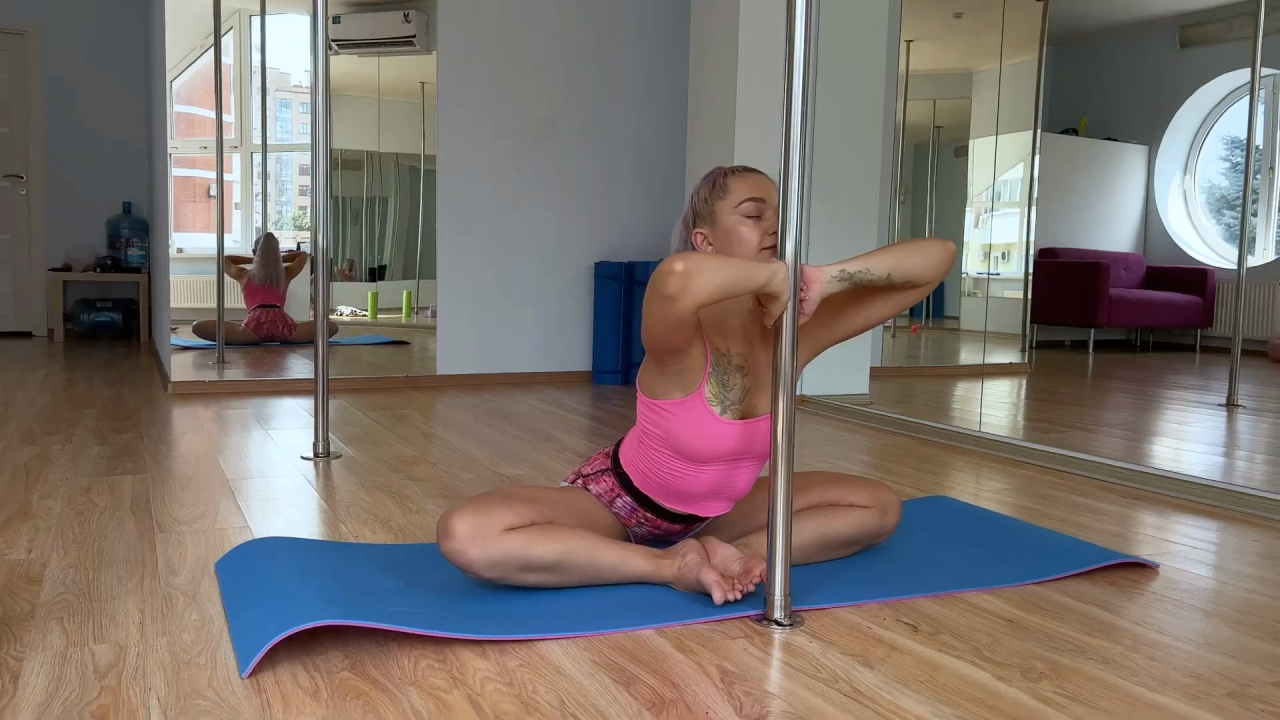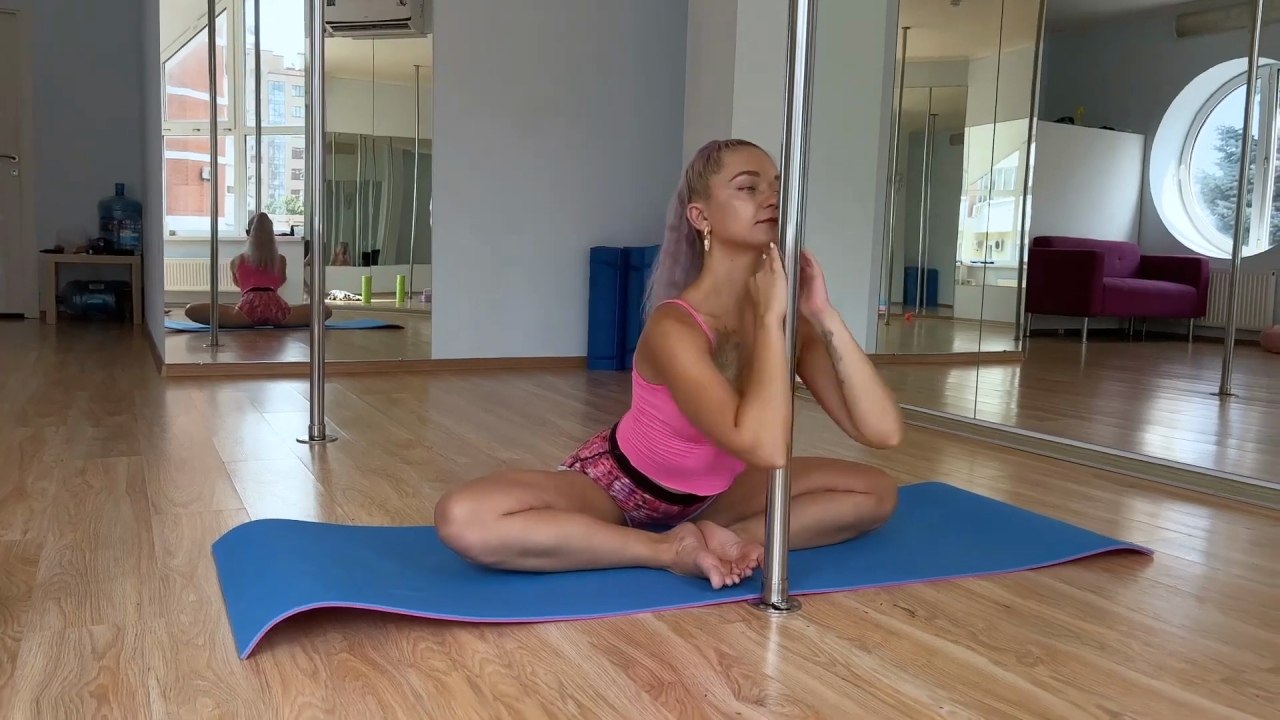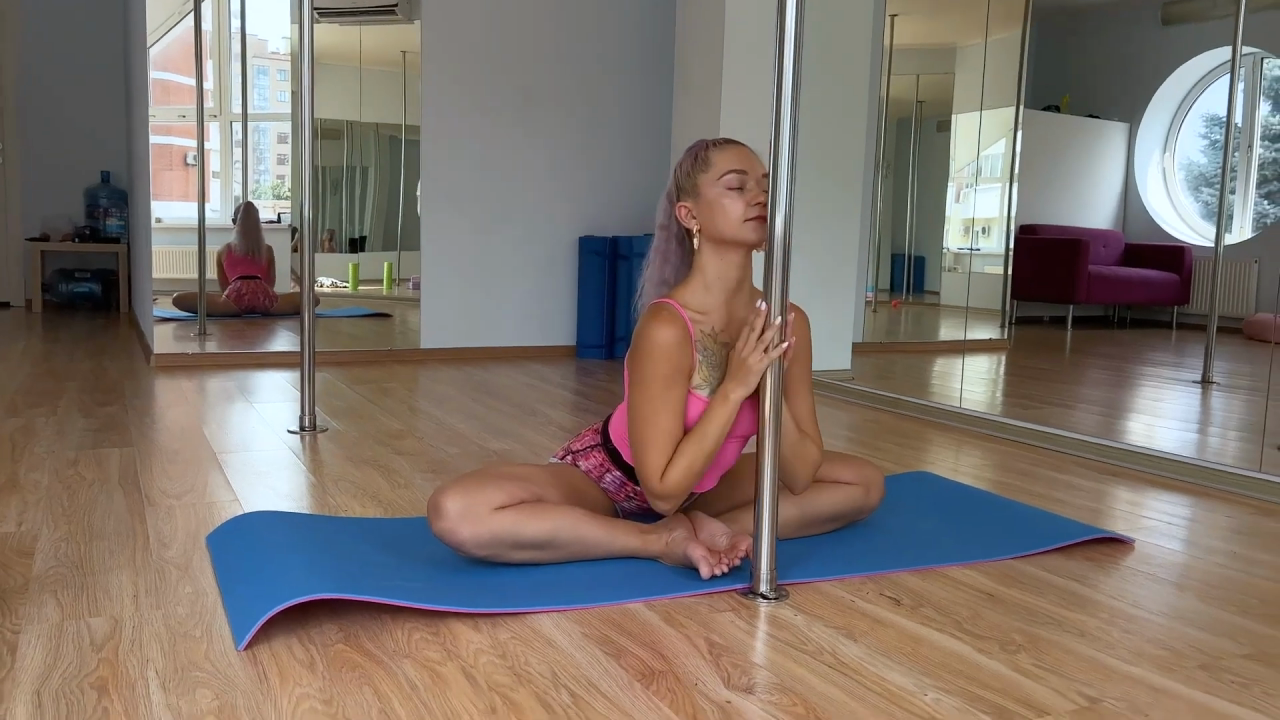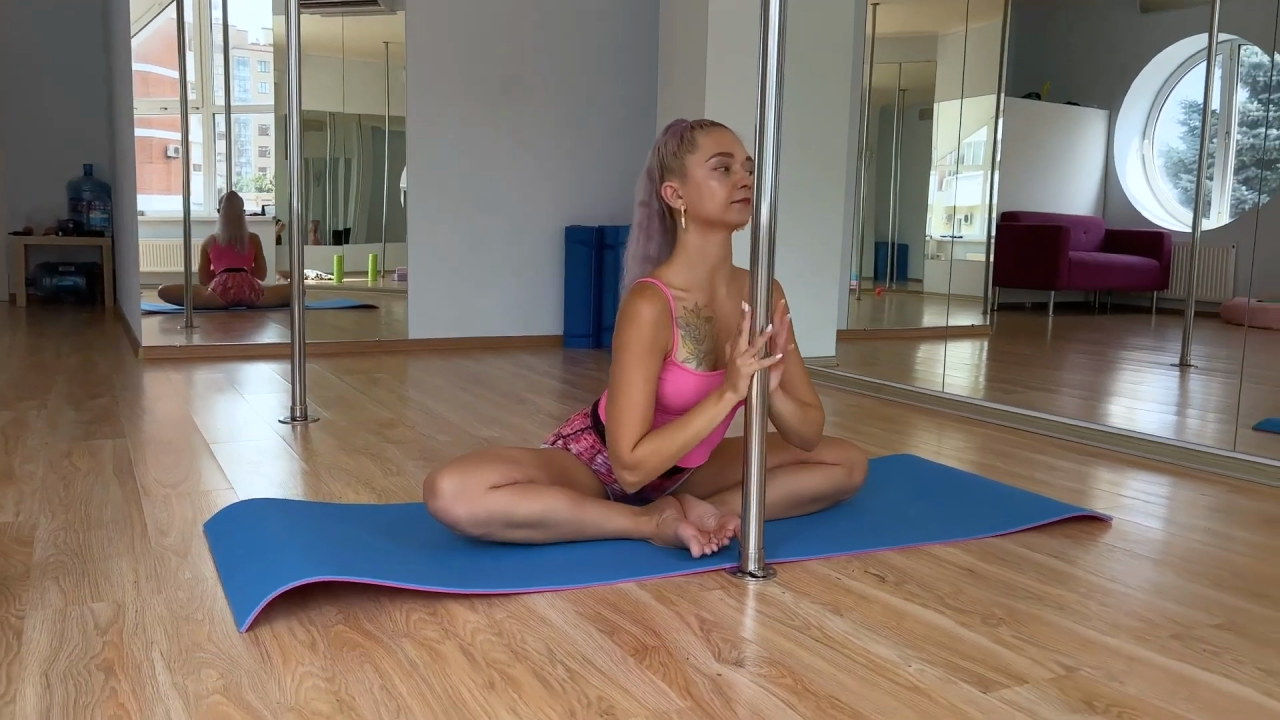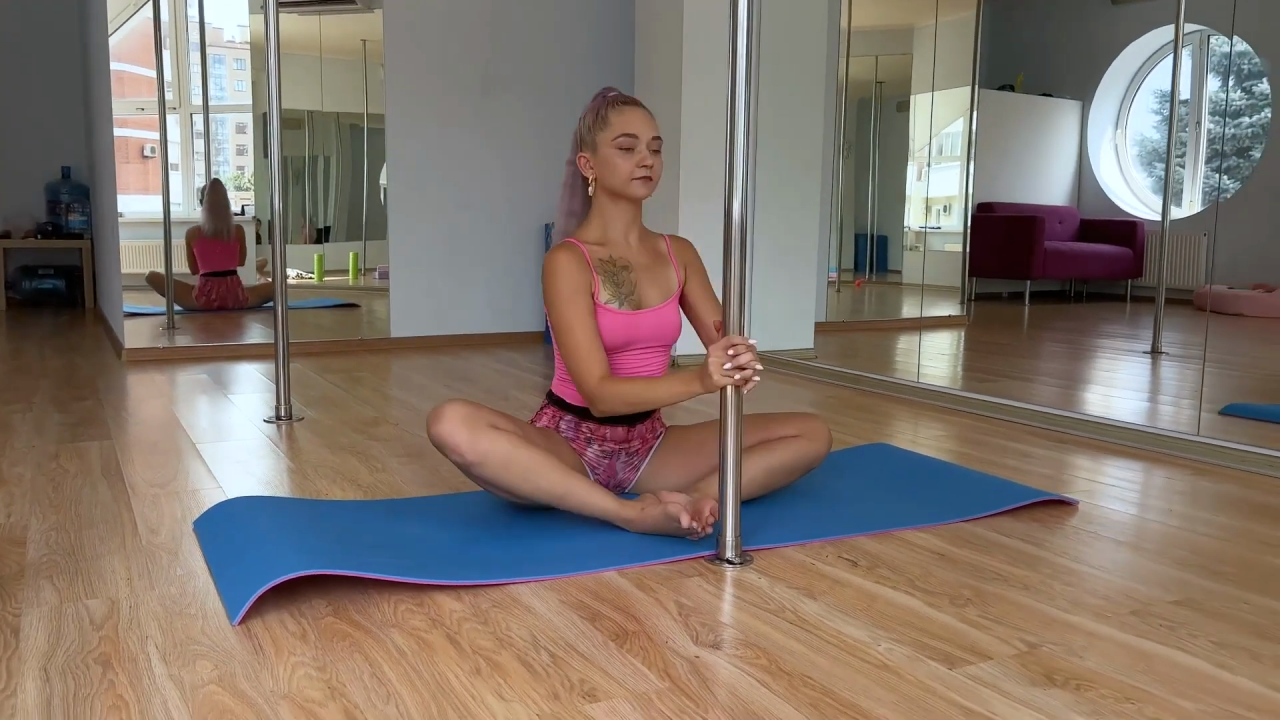
dt=0.5s
person 1, frame 1
left shoulder: (797, 331)
right shoulder: (679, 341)
left elbow: (940, 256)
right elbow: (677, 275)
left wrist: (825, 276)
right wrist: (774, 274)
left hip: (708, 515)
right hip: (616, 504)
left knee: (878, 505)
right knee: (465, 536)
left ankle: (718, 556)
right ankle: (672, 567)
person 1, frame 2
left shoulder: (792, 321)
right shoulder: (672, 330)
left elbow: (884, 432)
right elbow: (765, 448)
left wrist: (825, 317)
right wrist: (773, 317)
left hip: (706, 497)
right hip: (613, 490)
left knee: (877, 493)
right knee: (462, 520)
left ankle: (718, 537)
right ankle: (668, 548)
person 1, frame 3
left shoulder: (787, 325)
right shoulder: (666, 328)
left elbow: (800, 476)
right elbow: (662, 490)
right wrist: (735, 387)
left hip: (695, 489)
right hip: (605, 480)
left knee: (864, 483)
right knee: (455, 514)
left ankle: (712, 530)
right ankle: (663, 542)
person 1, frame 4
left shoulder: (765, 296)
right shoulder: (649, 305)
left elbow: (809, 434)
right elbow: (631, 466)
left wrist: (768, 390)
right wrist: (728, 392)
left hip: (681, 470)
right hip: (595, 466)
left knee: (848, 464)
right knee: (450, 494)
right ankle: (651, 523)
person 1, frame 5
left shoulder: (679, 254)
right shoulder: (568, 262)
left elbow: (724, 348)
right elbow: (598, 392)
left wrist: (737, 362)
right wrist: (698, 380)
left hip: (646, 446)
right hip: (567, 447)
left knee: (812, 435)
right knee: (450, 423)
right ankle: (630, 512)
